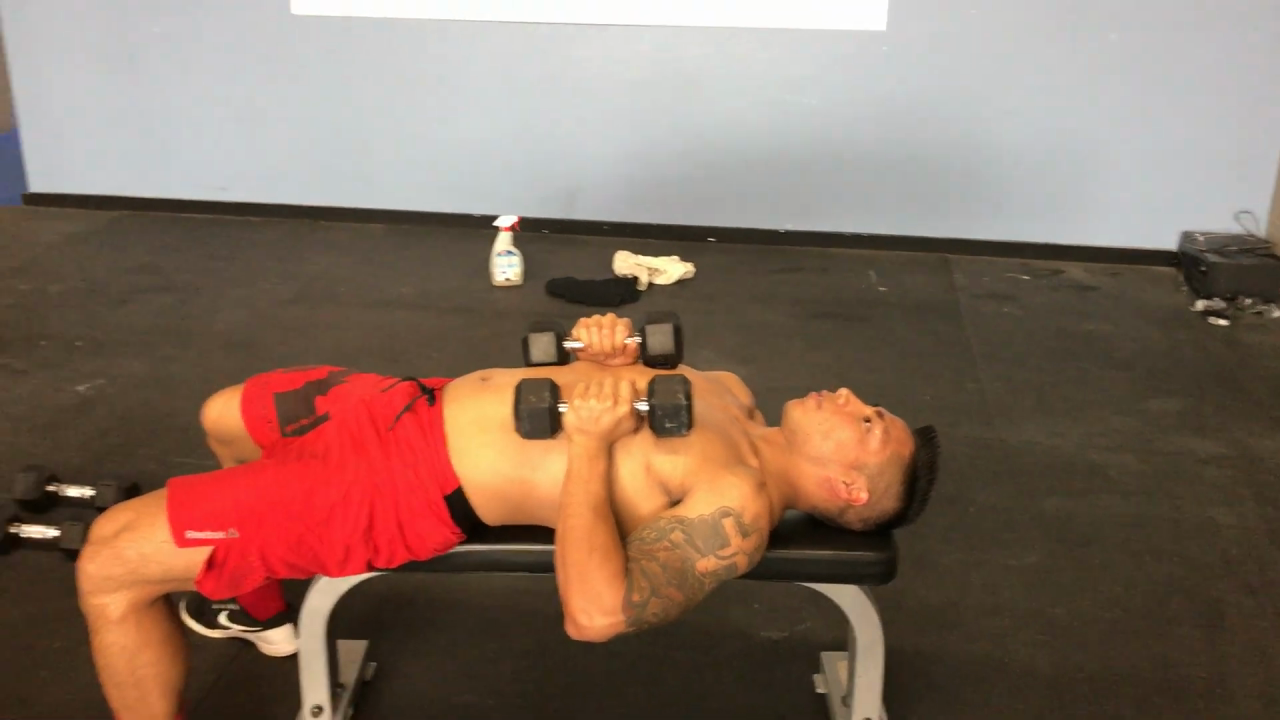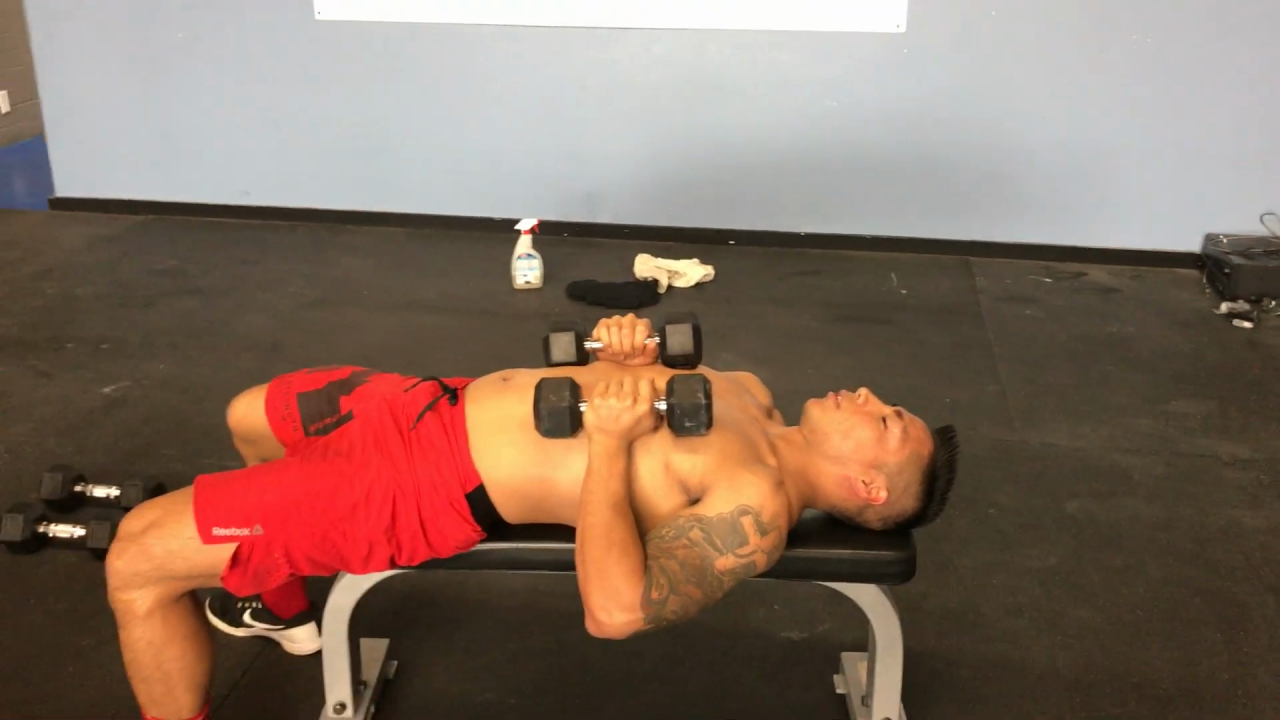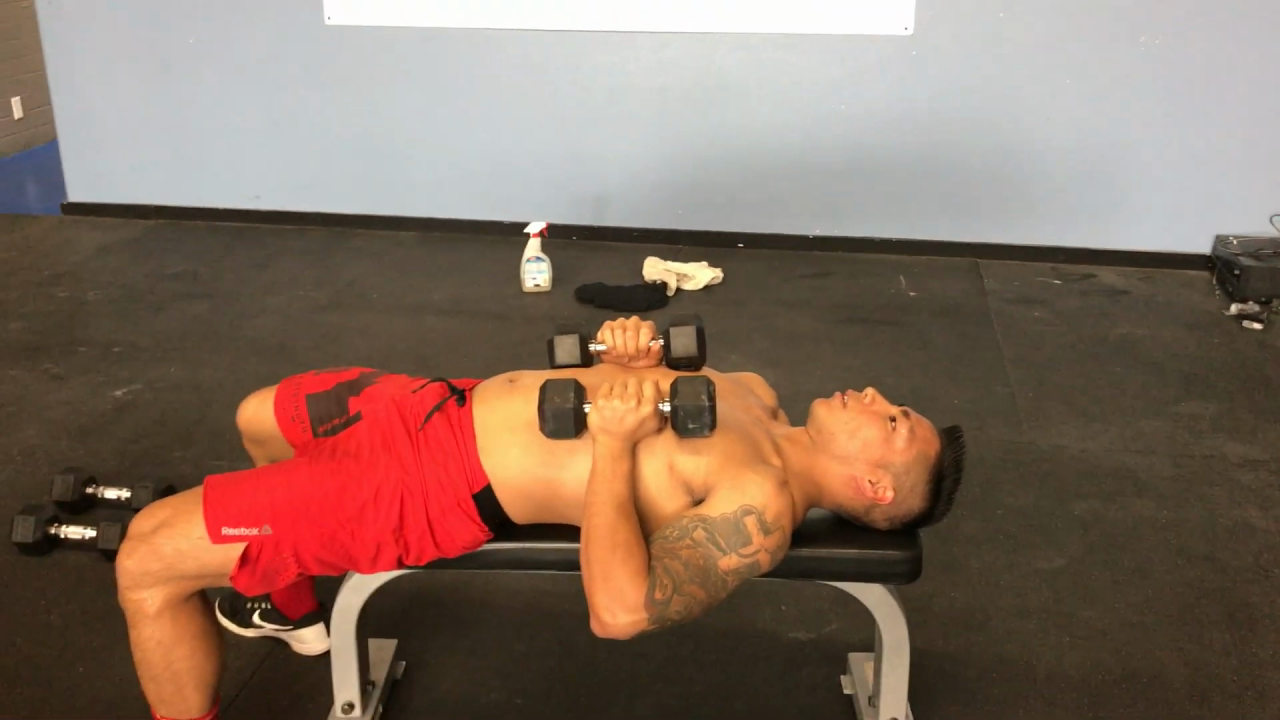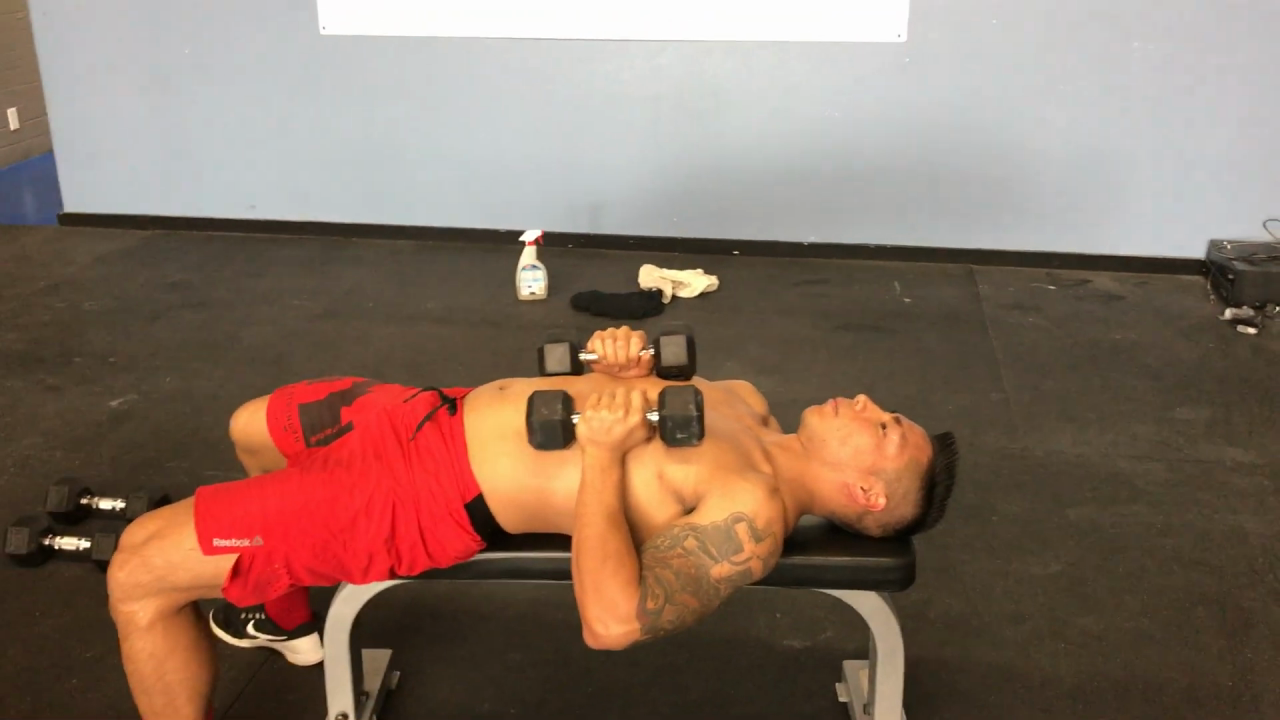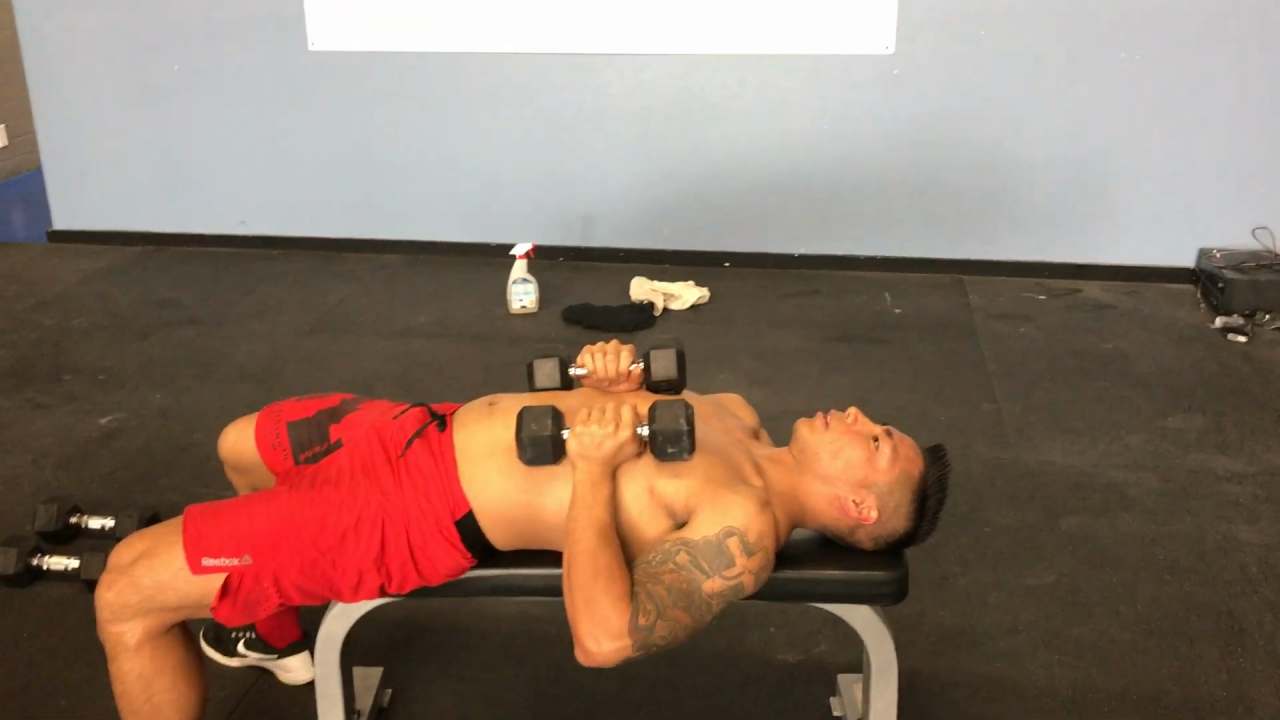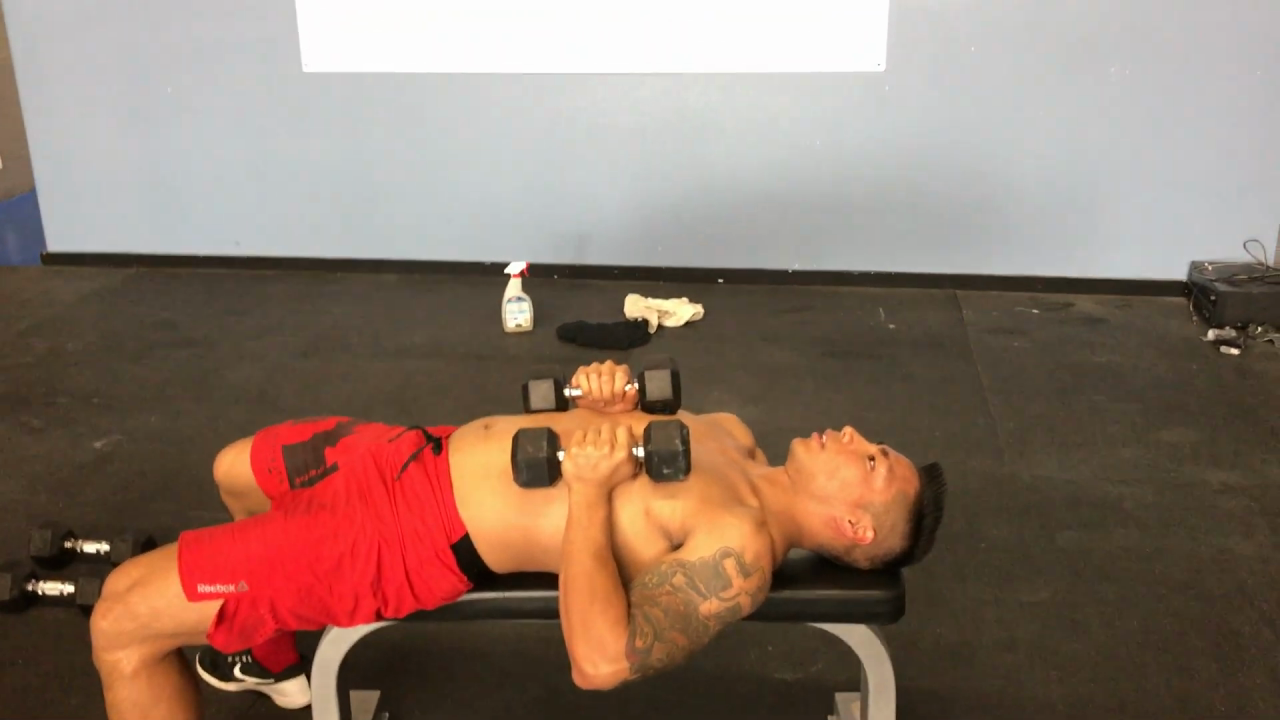
dt=0.2s
person 1, frame 1
left shoulder: (738, 510)
right shoulder: (731, 395)
left elbow: (594, 612)
left wrist: (589, 442)
right wrist: (605, 348)
left hip: (408, 486)
left knee: (111, 562)
right knee: (225, 417)
right ankle: (255, 605)
person 1, frame 2
left shoulder: (756, 509)
right shoulder: (750, 394)
left elbow: (613, 610)
left wrist: (609, 441)
right wrist: (624, 350)
left hip: (431, 484)
left knee: (138, 559)
right knee: (249, 417)
right ankle: (279, 604)
person 1, frame 3
left shoulder: (761, 508)
right shoulder: (755, 395)
left elbow: (617, 610)
left wrist: (614, 442)
right wrist: (630, 352)
left hip: (440, 484)
left knee: (148, 559)
right knee: (259, 419)
right ankle: (289, 605)
person 1, frame 4
left shoulder: (752, 517)
right shoulder: (746, 403)
left elbow: (610, 621)
left wrist: (603, 452)
right wrist: (620, 362)
left hip: (429, 494)
left knee: (140, 569)
right knee: (252, 429)
right ankle: (283, 614)
person 1, frame 5
left shoulder: (744, 532)
right shoulder: (737, 417)
left elbow: (603, 637)
left wrist: (593, 467)
right wrist: (608, 381)
left hip: (420, 511)
left knee: (127, 591)
right knee: (241, 447)
right ankle: (275, 632)
person 1, frame 6
left shoulder: (740, 551)
right shoulder: (733, 437)
left wrist: (589, 488)
right wrist: (605, 397)
left hip: (415, 536)
left knee: (123, 616)
right knee: (237, 471)
